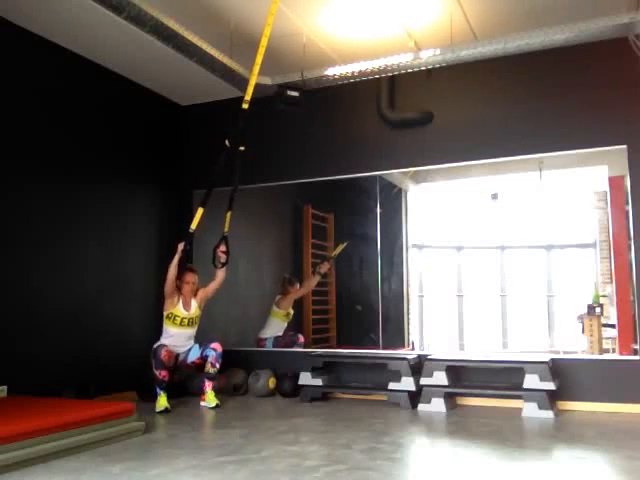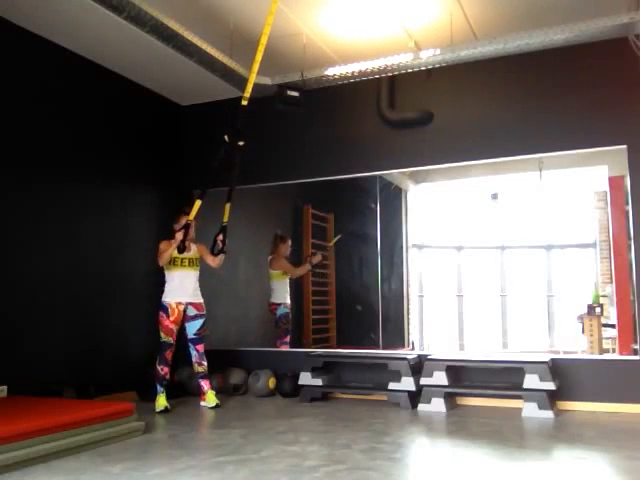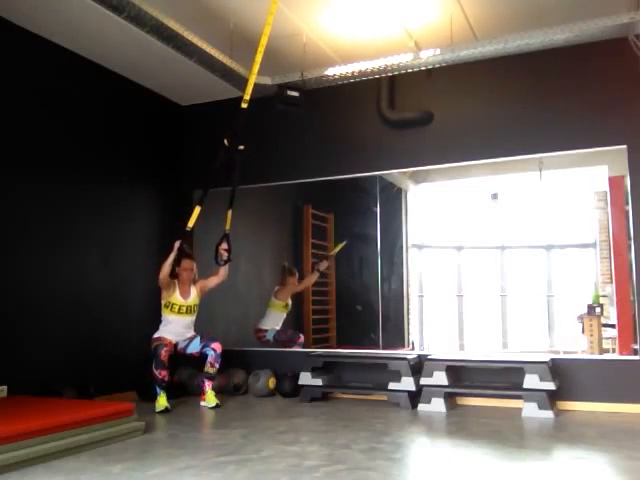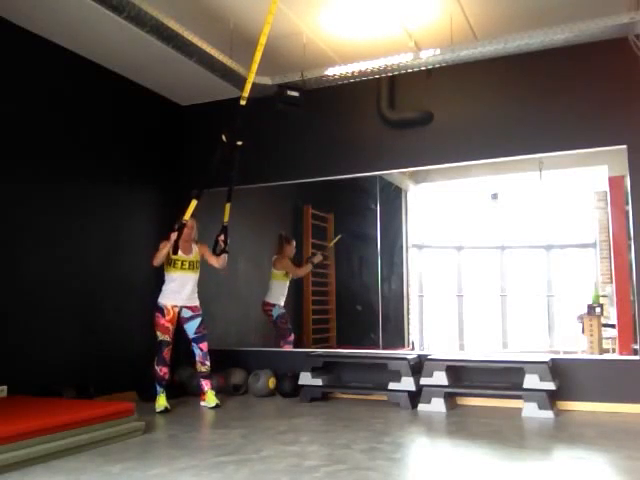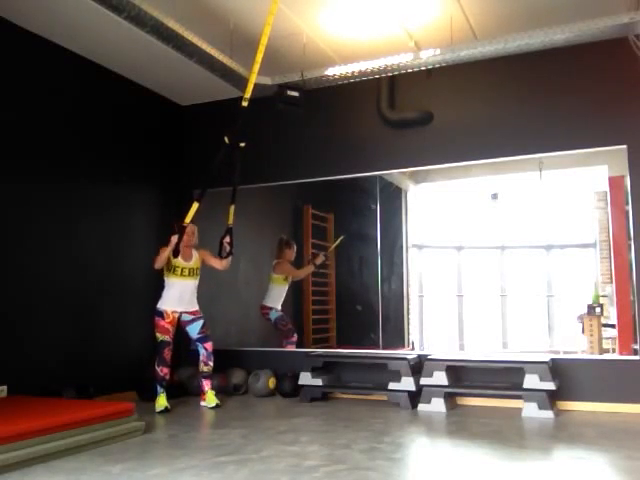
dt=1s
person 1, frame 1
left shoulder: (199, 298)
right shoulder: (171, 298)
left elbow: (217, 281)
right elbow: (169, 281)
left wrist: (222, 259)
right wrist: (178, 255)
left hip: (187, 351)
right hip: (167, 349)
left knee: (215, 348)
right knee: (162, 353)
left ankle: (207, 394)
right ankle: (161, 396)
person 1, frame 2
left shoulder: (199, 248)
right shoulder: (166, 245)
left elbow: (216, 263)
right elbow: (161, 262)
left wrist: (222, 247)
right wrist: (176, 242)
left hip: (195, 303)
right hip: (172, 303)
left knee: (197, 346)
right knee: (167, 347)
left ankle: (206, 393)
right ankle: (161, 395)
person 1, frame 3
left shoulder: (199, 288)
right shoulder: (169, 288)
left elbow: (221, 277)
right elbow: (162, 276)
left wrist: (224, 257)
right wrist: (174, 253)
left hip: (187, 338)
right hip: (165, 337)
left knee: (215, 347)
right knee: (161, 352)
left ankle: (206, 393)
right ankle: (161, 396)
person 1, frame 4
left shoulder: (200, 248)
right shoulder: (167, 245)
left elbow: (220, 264)
right elbow: (156, 262)
right wrist: (171, 243)
left hip: (191, 305)
right hip: (168, 304)
left knee: (201, 345)
right knee: (164, 347)
left ankle: (206, 393)
right ankle: (161, 395)
person 1, frame 5
left shoulder: (200, 254)
right shoulder: (168, 252)
left elbow: (223, 265)
right elbow: (157, 265)
left wrist: (228, 250)
right wrist: (171, 246)
left hip: (191, 310)
right hip: (166, 310)
left knee: (206, 345)
right knee: (164, 349)
left ankle: (207, 393)
right ankle: (161, 396)
